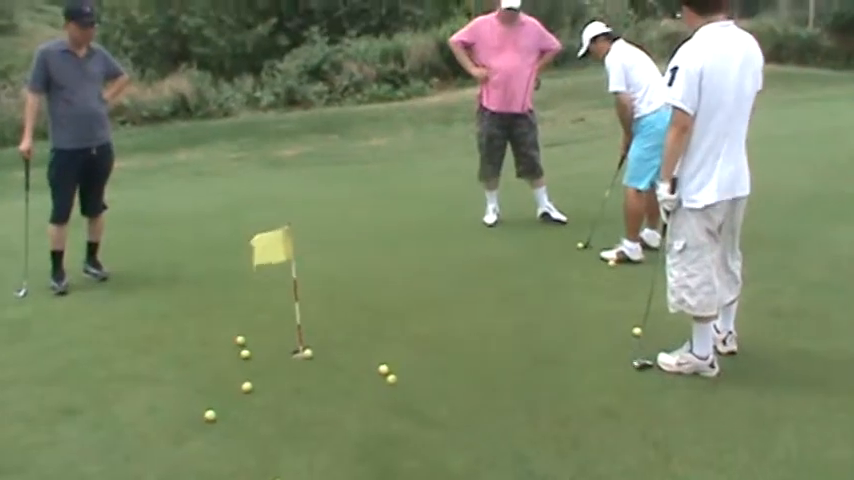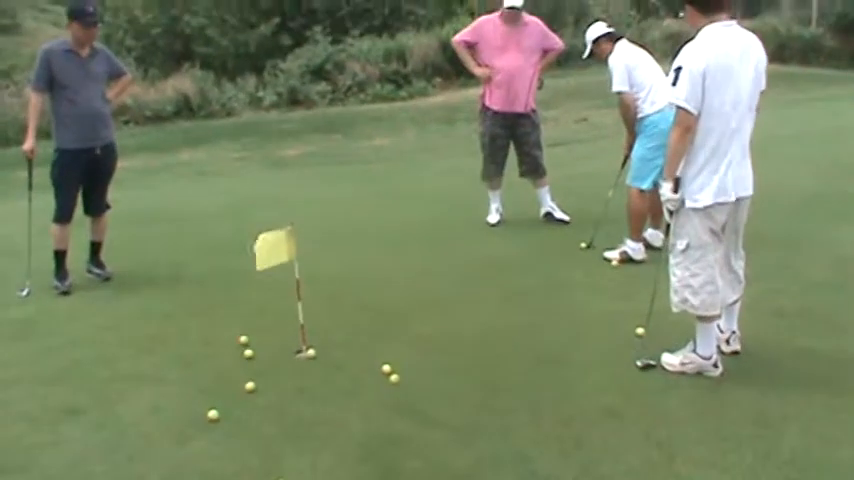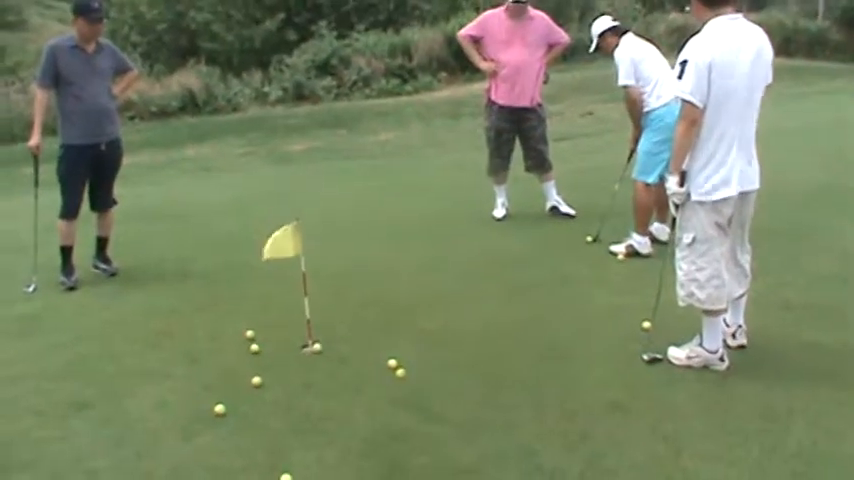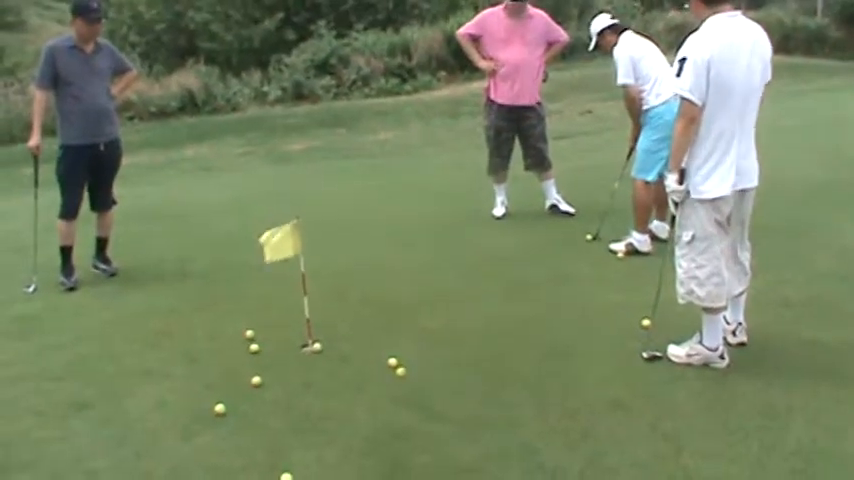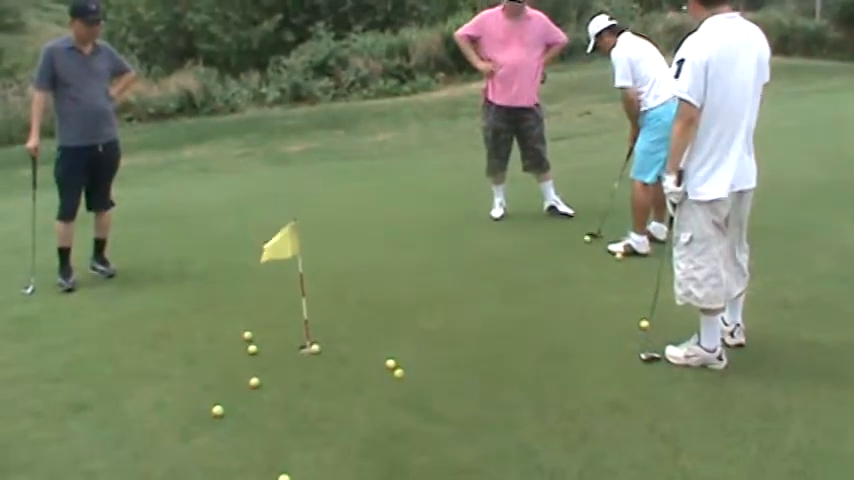
dt=0.1s
person 1, frame 1
left shoulder: (692, 53)
right shoulder: (751, 46)
left elbow: (681, 126)
left wrist: (665, 180)
left hip: (699, 183)
right hip: (736, 177)
left knee: (696, 268)
right knee: (727, 258)
left ankle: (702, 354)
right ankle: (725, 331)
person 1, frame 2
left shoulder: (696, 53)
right shoulder: (754, 46)
left elbow: (685, 126)
right elbow: (751, 108)
left wrist: (669, 180)
left hip: (703, 183)
right hip: (739, 176)
left knee: (699, 269)
right knee: (731, 258)
left ankle: (705, 353)
right ankle: (728, 331)
person 1, frame 3
left shoulder: (701, 46)
right shoulder: (760, 39)
left elbow: (690, 119)
right elbow: (757, 99)
left wrist: (674, 173)
left hip: (709, 176)
right hip: (745, 170)
left knee: (705, 261)
right knee: (736, 252)
left ankle: (711, 347)
right ankle: (734, 325)
person 1, frame 4
left shoulder: (700, 44)
right shoulder: (759, 36)
left elbow: (689, 117)
right elbow: (756, 97)
left wrist: (674, 171)
left hip: (708, 173)
right hip: (745, 167)
left knee: (705, 259)
right knee: (736, 249)
left ankle: (711, 345)
right ankle: (734, 323)
person 1, frame 5
left shoulder: (698, 46)
right shoulder: (757, 38)
left elbow: (687, 118)
right elbow: (755, 99)
left wrist: (671, 172)
left hip: (706, 174)
right hip: (742, 168)
left knee: (703, 259)
right knee: (734, 251)
left ankle: (710, 346)
right ankle: (732, 324)
person 2, frame 1
left shoulder: (99, 54)
right shoulder: (47, 54)
left elbow: (122, 77)
right elbow: (34, 95)
left wrist: (107, 96)
right wrist: (27, 137)
left hip: (100, 144)
right hip: (66, 147)
left knee: (96, 207)
right knee: (61, 212)
left ankle: (92, 260)
right ankle: (57, 271)
person 2, frame 2
left shoulder: (102, 54)
right shoulder: (50, 54)
left elbow: (126, 77)
right elbow: (37, 95)
left wrist: (110, 97)
right wrist: (30, 137)
left hip: (103, 144)
right hip: (69, 148)
left knee: (99, 207)
right knee: (64, 212)
left ankle: (95, 259)
right ankle: (60, 270)
person 2, frame 3
left shoulder: (108, 50)
right shoulder: (56, 49)
left elbow: (132, 72)
right elbow: (43, 91)
left wrist: (116, 92)
right wrist: (37, 132)
left hip: (109, 140)
right hip: (75, 143)
left knee: (105, 202)
right knee: (70, 207)
left ankle: (101, 255)
right ankle: (67, 266)
person 2, frame 4
left shoulder: (107, 50)
right shoulder: (55, 50)
left elbow: (130, 72)
right elbow: (42, 92)
left wrist: (115, 92)
right wrist: (36, 133)
left hip: (108, 140)
right hip: (74, 143)
left knee: (104, 203)
right knee: (69, 208)
left ankle: (101, 255)
right ankle: (66, 267)
person 2, frame 5
left shoulder: (105, 51)
right shoulder: (53, 52)
left elbow: (129, 73)
right elbow: (40, 93)
left wrist: (113, 94)
right wrist: (34, 134)
left hip: (107, 141)
right hip: (72, 144)
left knee: (102, 203)
right knee: (68, 208)
left ankle: (99, 257)
right ankle: (65, 268)
person 3, frame 1
left shoulder: (613, 57)
right shoulder: (629, 50)
left elbow: (623, 102)
left wrist: (627, 136)
right wrist: (631, 135)
left hip: (652, 121)
right hip: (665, 116)
left knee: (634, 186)
right knee: (652, 181)
left ankle: (631, 246)
right ankle: (651, 234)
person 3, frame 2
left shoulder: (617, 57)
right shoulder: (632, 50)
left elbow: (627, 102)
left wrist: (630, 136)
right wrist: (635, 134)
left hip: (655, 121)
right hip: (669, 115)
left knee: (638, 186)
right knee: (655, 181)
left ankle: (634, 246)
right ankle: (654, 234)
person 3, frame 3
left shoulder: (623, 51)
right shoulder: (640, 44)
left elbow: (633, 96)
left wrist: (636, 130)
right wrist: (640, 129)
left hip: (661, 115)
right hip: (675, 110)
left knee: (644, 180)
right knee: (660, 175)
left ankle: (640, 241)
right ankle: (660, 228)
person 3, frame 4
left shoulder: (622, 49)
right shoulder: (639, 42)
left elbow: (632, 94)
left wrist: (636, 128)
right wrist: (639, 126)
left hip: (660, 113)
right hip: (674, 107)
left knee: (643, 178)
right knee: (660, 173)
left ankle: (640, 239)
right ankle: (660, 226)
person 3, frame 5
left shoulder: (620, 51)
right shoulder: (639, 43)
left elbow: (630, 96)
left wrist: (634, 129)
right wrist: (639, 127)
left hip: (659, 114)
right hip: (673, 109)
left knee: (641, 179)
right knee: (658, 174)
left ankle: (638, 240)
right ankle: (658, 227)
person 4, frame 1
left shoulder: (533, 27)
right shoulder: (482, 25)
left elbow: (554, 47)
right elbow: (455, 41)
left wrist: (536, 68)
right wrist: (472, 69)
left hip: (522, 108)
right hip: (491, 108)
left knee: (532, 161)
right knee: (490, 162)
left ankle: (544, 207)
right ankle: (492, 207)
person 4, frame 2
left shoulder: (535, 26)
right shoulder: (484, 24)
left elbow: (557, 47)
right elbow: (458, 41)
left wrist: (539, 68)
right wrist: (475, 68)
left hip: (525, 108)
right hip: (494, 108)
left knee: (535, 162)
right knee: (492, 162)
left ankle: (547, 206)
right ankle: (495, 207)
person 4, frame 3
left shoulder: (541, 21)
right shoulder: (490, 19)
left elbow: (563, 40)
right elbow: (464, 36)
left wrist: (544, 61)
right wrist: (481, 63)
left hip: (531, 102)
right hip: (500, 102)
left knee: (540, 155)
right knee: (498, 156)
left ankle: (553, 201)
right ankle: (500, 201)
person 4, frame 4
left shoulder: (540, 19)
left elbow: (562, 39)
right elbow: (463, 34)
left wrist: (543, 60)
right wrist: (480, 61)
left hip: (530, 100)
right hip: (499, 101)
left knee: (540, 154)
right knee: (498, 155)
left ankle: (553, 199)
right ankle: (500, 200)
person 4, frame 5
left shoulder: (539, 20)
right shoulder: (487, 19)
left elbow: (561, 41)
right elbow: (461, 36)
left wrist: (542, 61)
right wrist: (478, 62)
left hip: (528, 101)
right hip: (497, 101)
left knee: (538, 155)
right knee: (496, 156)
left ankle: (551, 200)
right ankle: (498, 201)
